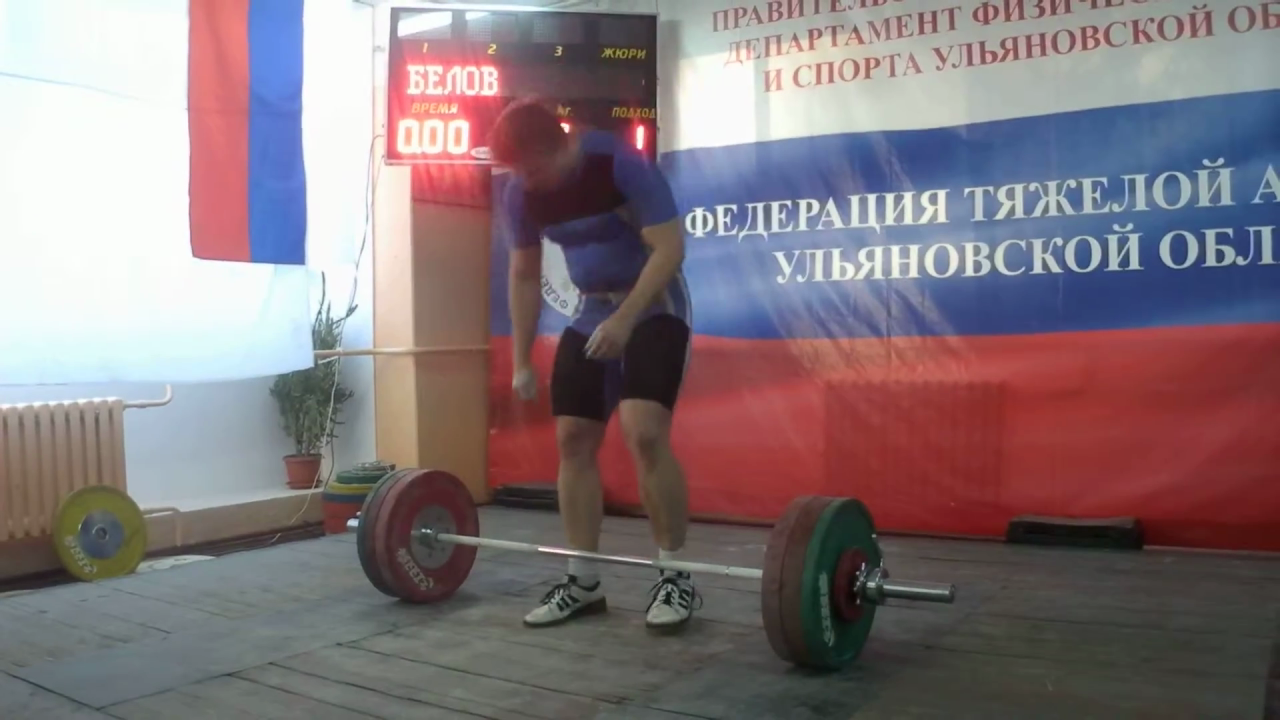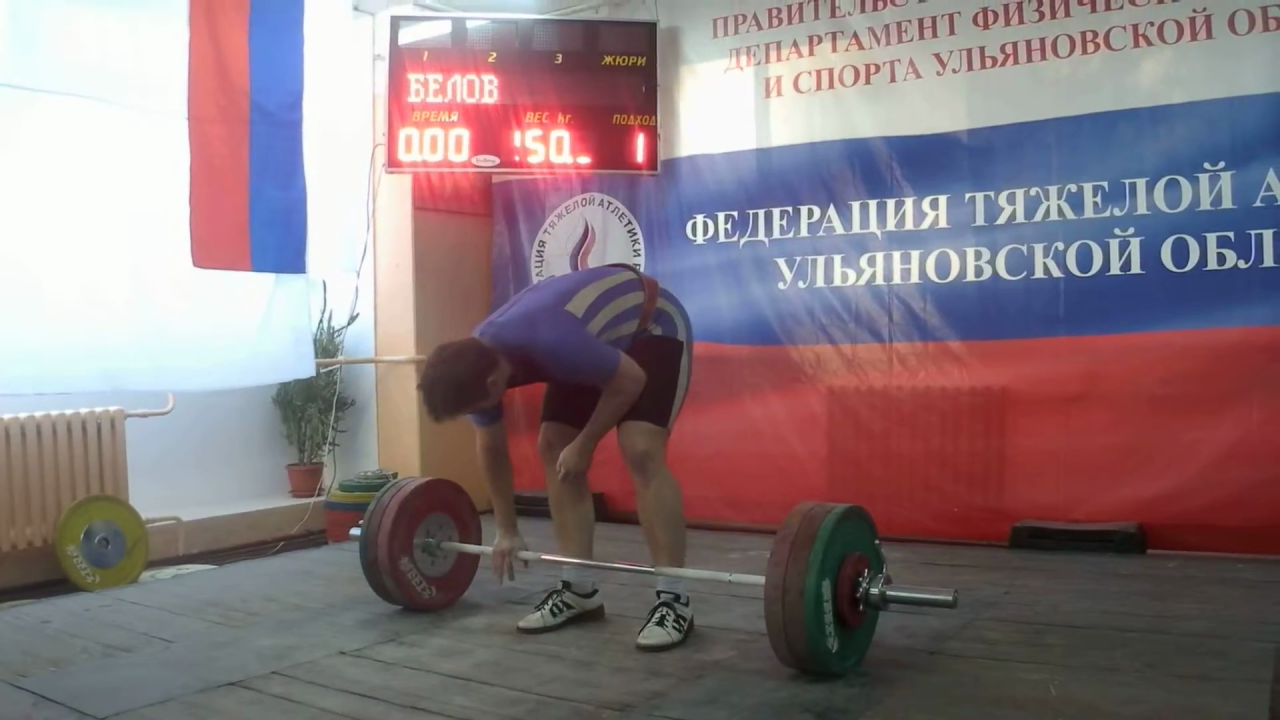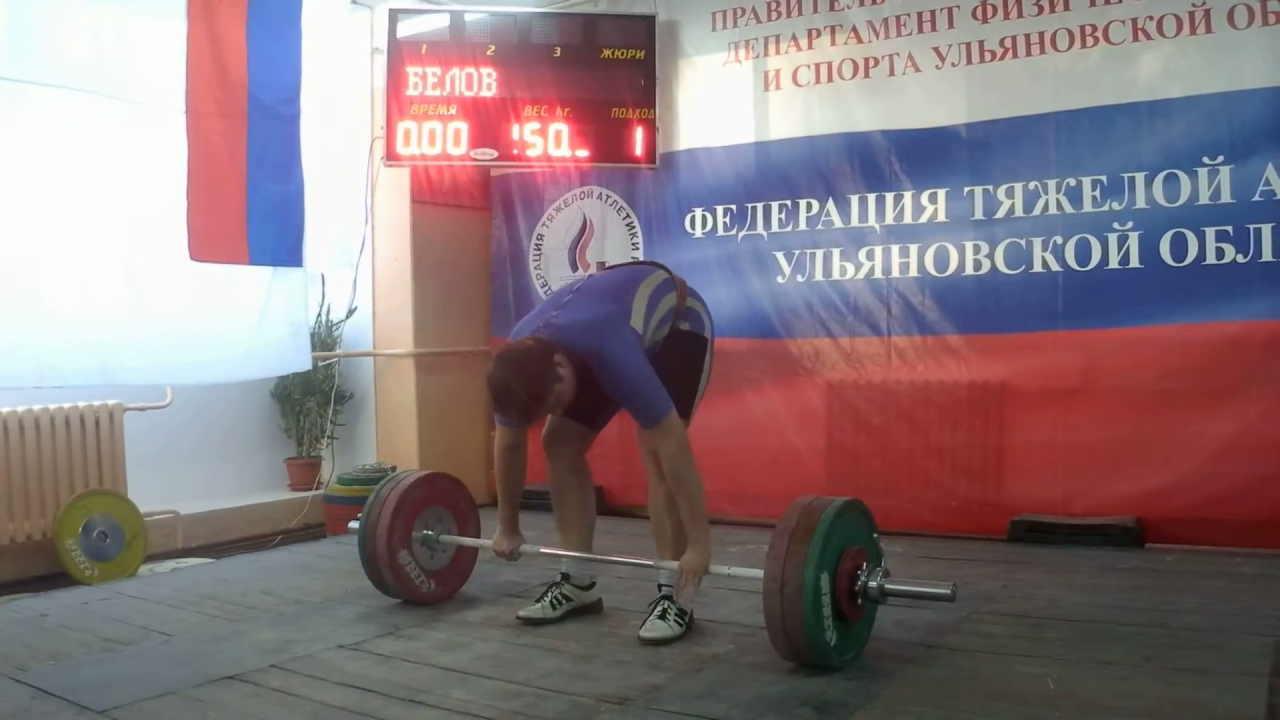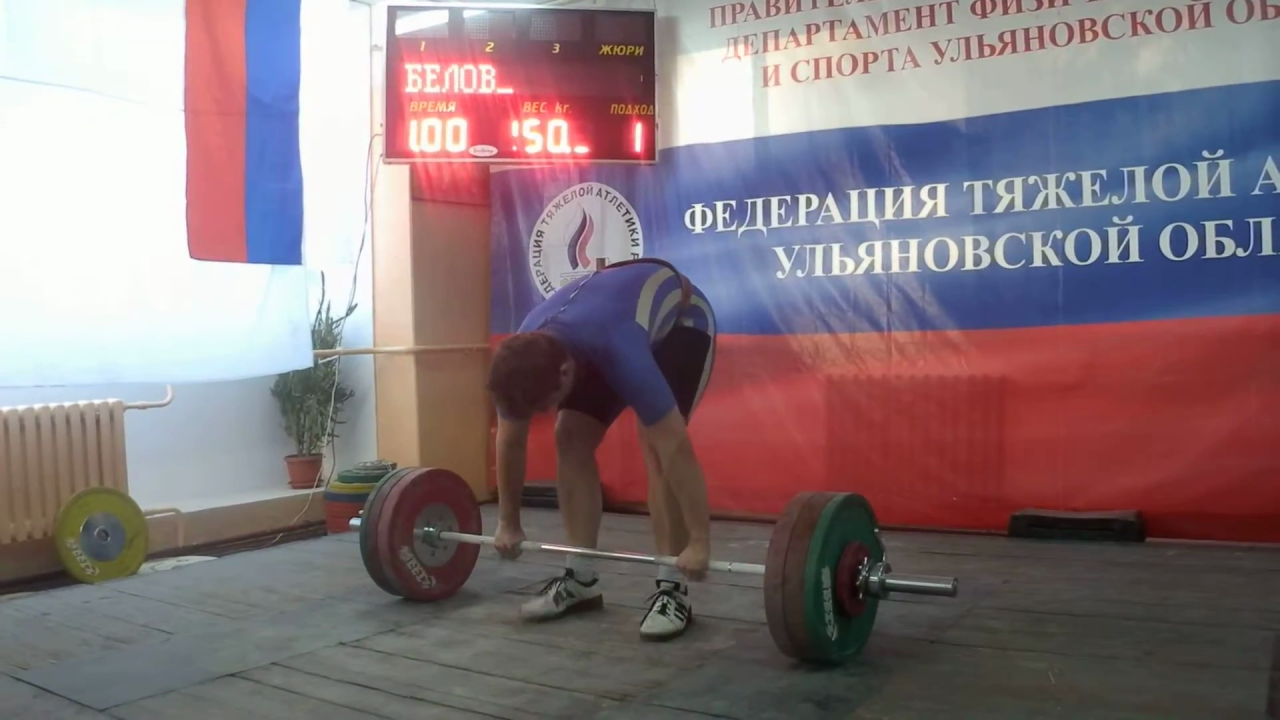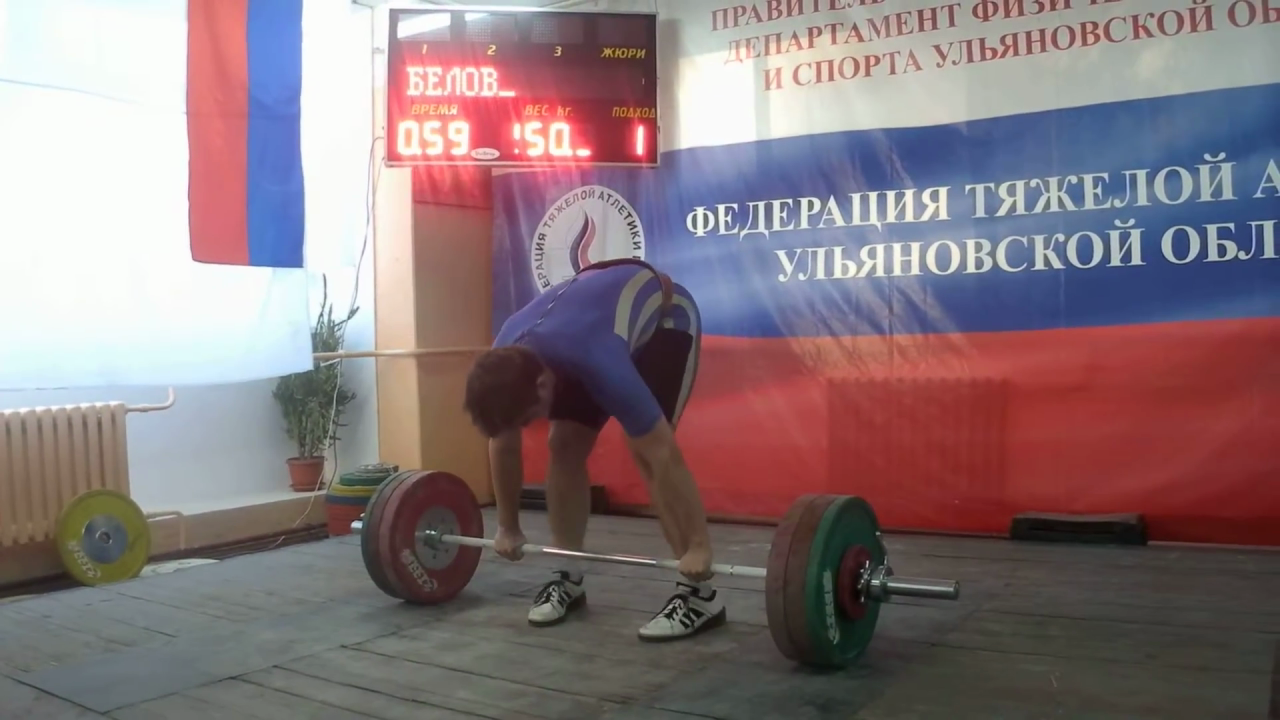
dt=1s
person 1, frame 1
left shoulder: (620, 163)
right shoulder: (522, 192)
left elbow: (670, 247)
right elbow: (524, 277)
left wrist: (626, 320)
right wrist: (522, 361)
left hip: (654, 306)
right hip: (592, 312)
left knee: (645, 432)
right knee: (573, 439)
left ankle: (674, 574)
right ankle: (582, 582)
person 1, frame 2
left shoulder: (551, 343)
right shoulder: (478, 361)
left elbow: (630, 381)
right elbow: (492, 448)
left wrist: (584, 445)
right wrist: (507, 530)
left hip: (654, 325)
right hip: (602, 333)
left knee: (640, 450)
right knee: (552, 448)
left ankle: (674, 599)
right ankle: (579, 590)
person 1, frame 3
left shoulder: (611, 355)
right shoulder: (518, 366)
left elbow: (672, 449)
right elbow: (509, 447)
left wrist: (698, 543)
right wrist: (507, 528)
left hip: (678, 322)
left knee: (654, 448)
right knee: (560, 444)
left ankle: (672, 594)
right ankle: (578, 583)
person 1, frame 4
left shoulder: (617, 350)
right shoulder: (522, 359)
left elbow: (675, 446)
right elbow: (510, 440)
left wrist: (699, 542)
right wrist: (509, 523)
left hip: (681, 320)
right hip: (614, 308)
left knee: (656, 444)
right knee: (570, 439)
left ankle: (673, 588)
right ankle: (581, 577)
person 1, frame 5
left shoulder: (597, 363)
right shoulder: (505, 363)
left elbow: (665, 456)
right elbow: (502, 447)
left wrist: (699, 546)
right wrist: (508, 528)
left hip: (665, 318)
left knee: (644, 451)
right knee: (563, 446)
left ankle: (697, 594)
right ankle: (568, 578)
